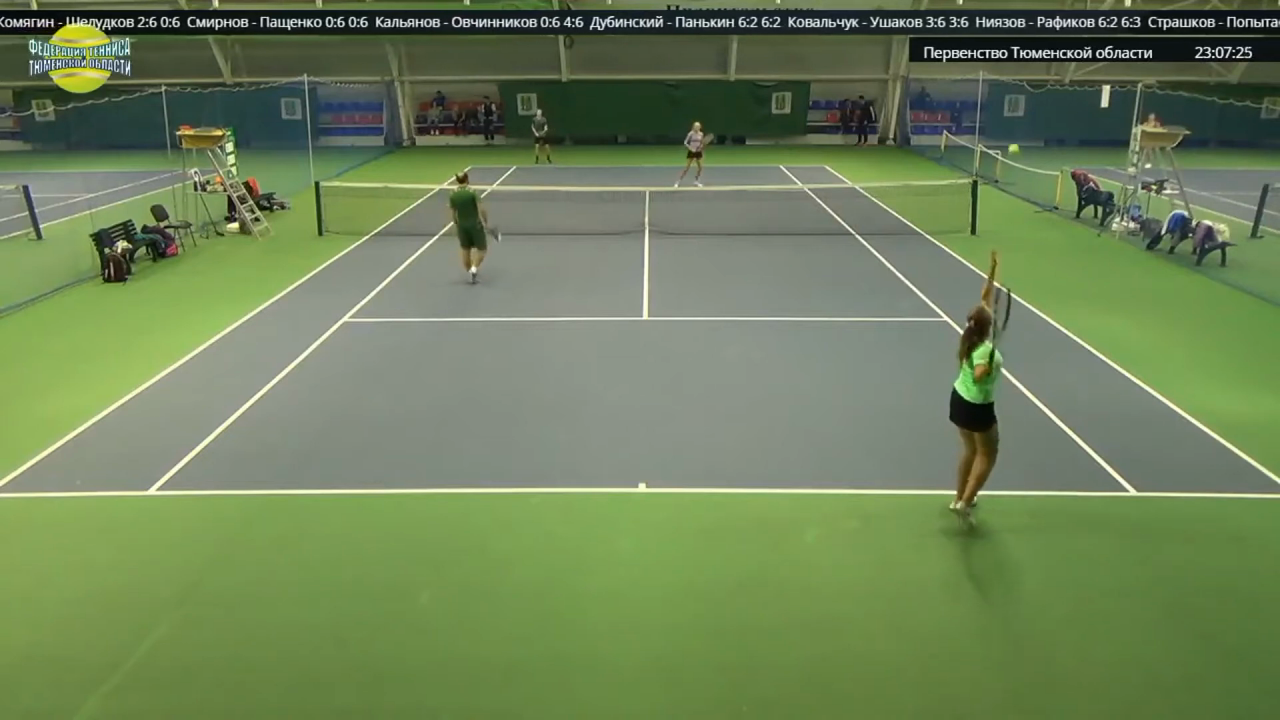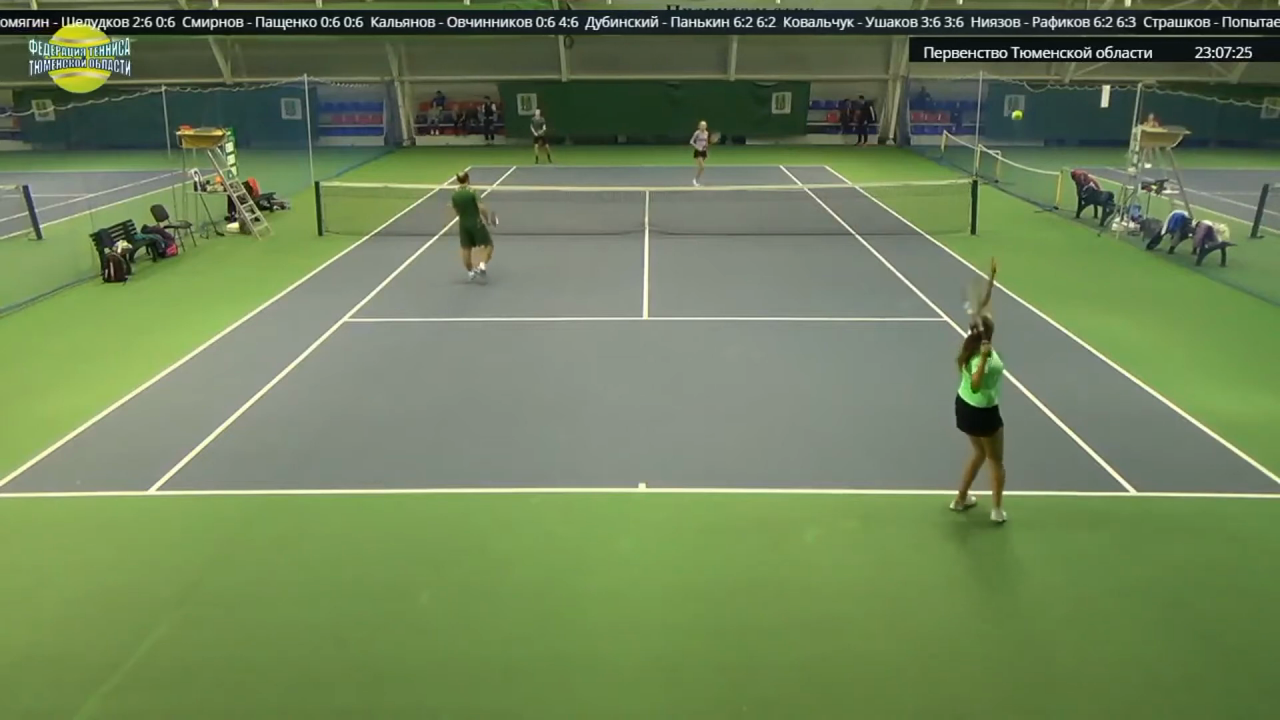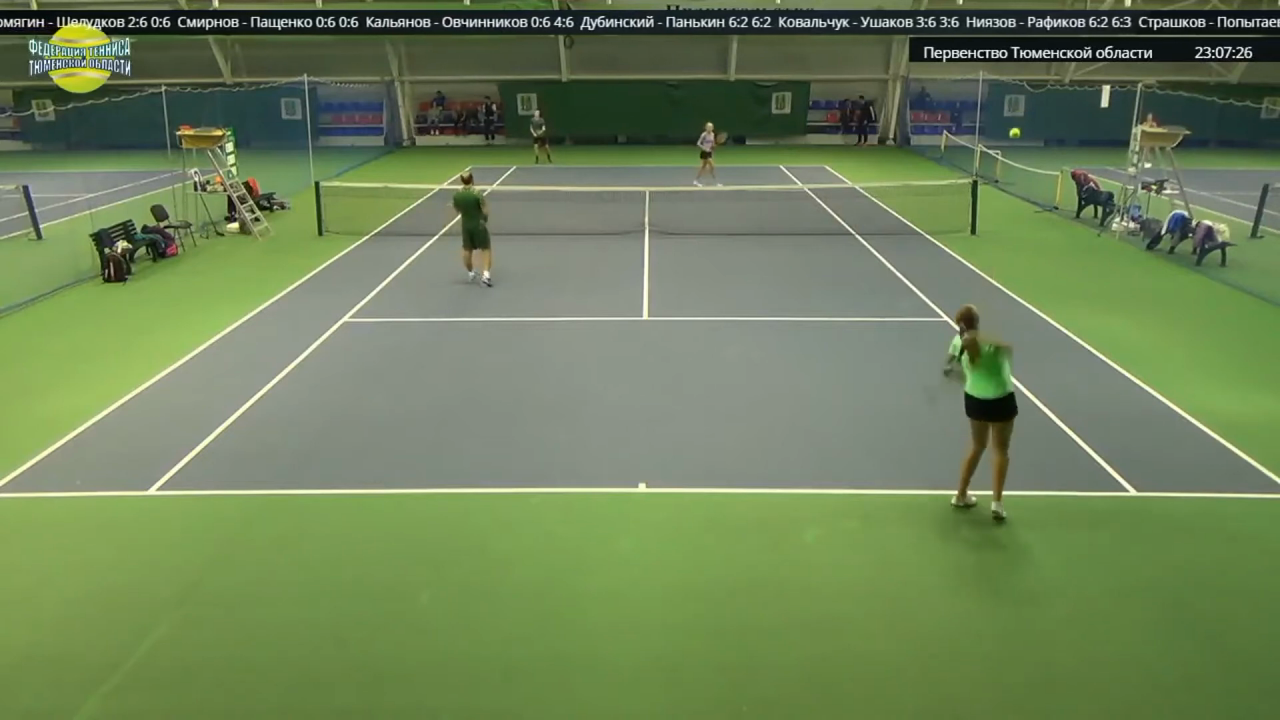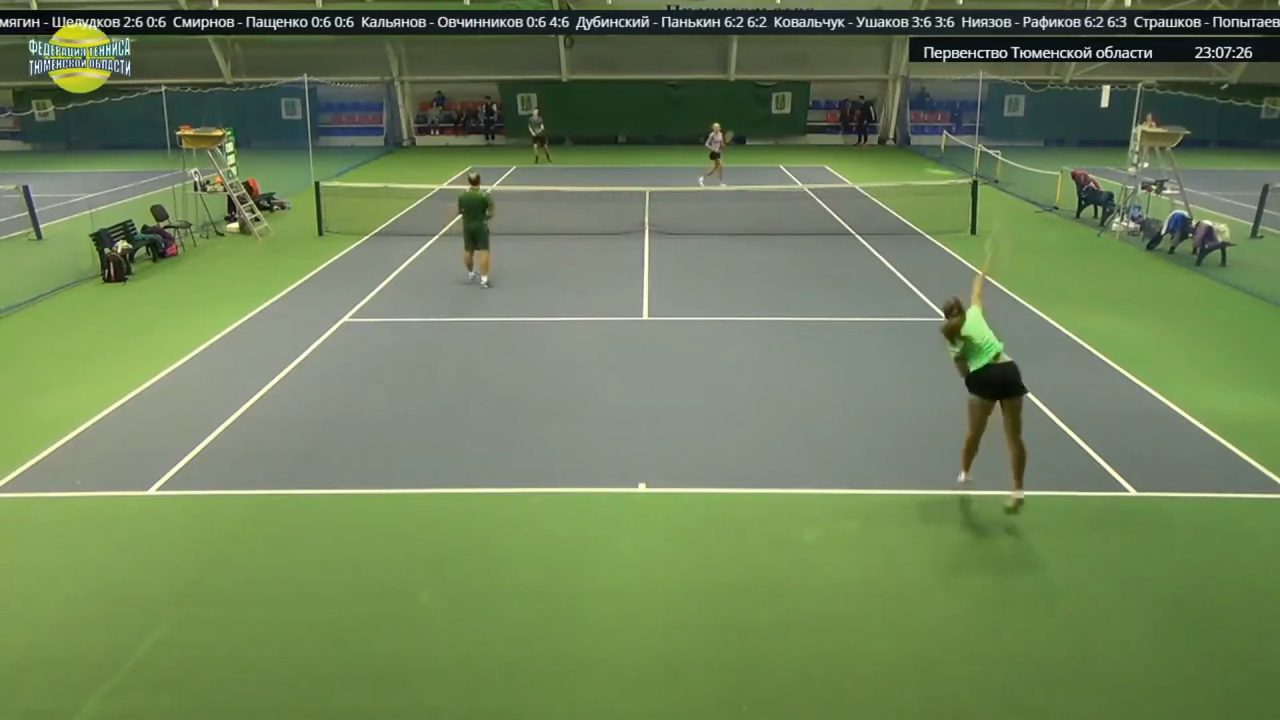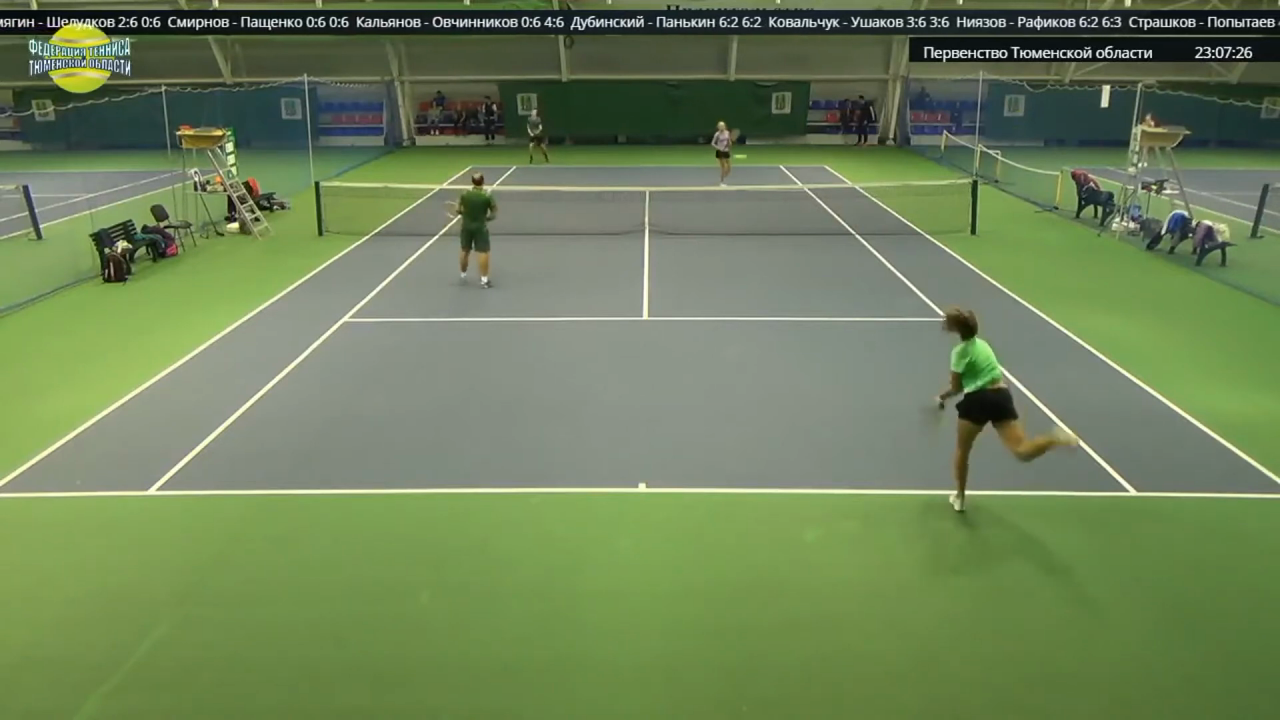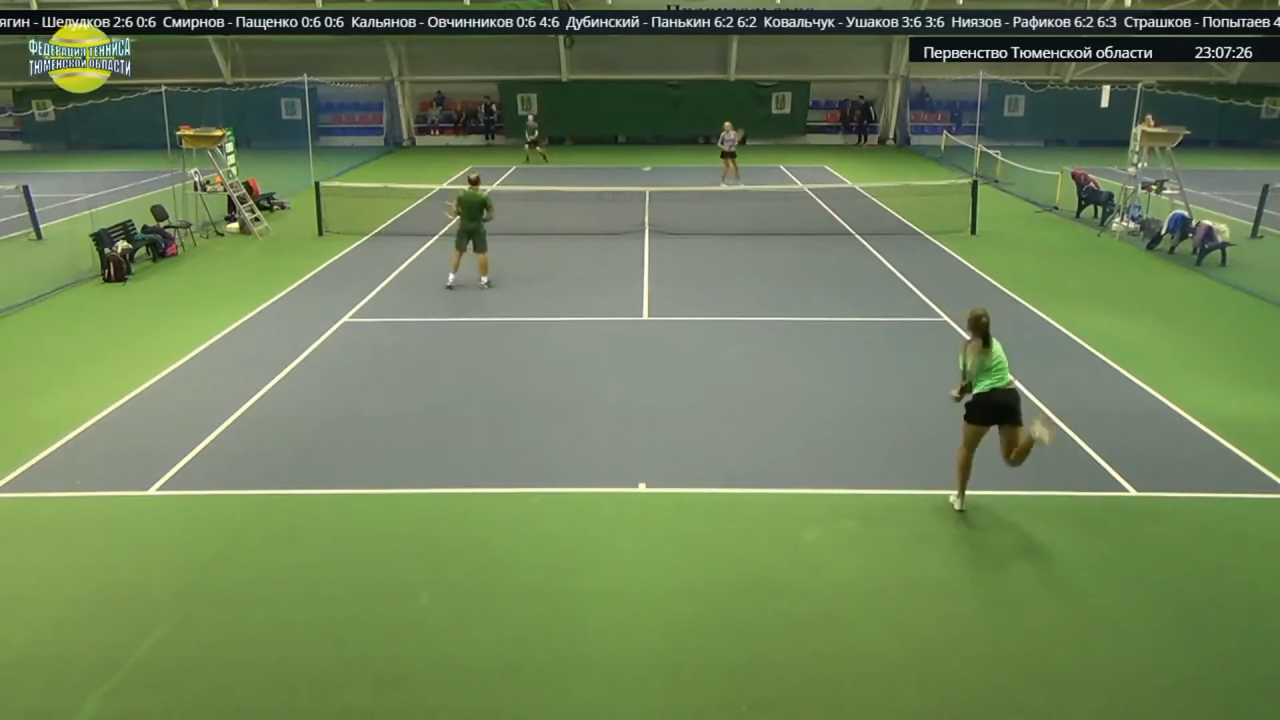
dt=0.2s
person 1, frame 1
left shoulder: (972, 337)
right shoulder: (983, 349)
left elbow: (984, 299)
right elbow: (978, 378)
left wrist: (992, 271)
right wrist: (988, 358)
left hip: (958, 401)
right hip: (977, 408)
left knee: (970, 451)
right knee: (989, 456)
left ankle: (961, 498)
right ankle: (966, 500)
person 1, frame 2
left shoulder: (973, 342)
right shoulder: (981, 356)
left elbow: (981, 309)
right elbow: (975, 387)
left wrist: (990, 279)
right wrist: (983, 358)
left hip: (963, 407)
right hip: (983, 412)
left knee: (980, 454)
right knee: (996, 460)
left ankle: (961, 498)
right ankle: (997, 510)
person 1, frame 3
left shoulder: (960, 342)
right shoulder: (983, 343)
left elbow: (952, 359)
right elbow: (1007, 350)
right wrist: (986, 341)
left hip: (975, 399)
right hip: (1003, 401)
left knee: (976, 447)
right knee: (1000, 452)
left ankle: (961, 495)
right ankle: (997, 502)
person 1, frame 4
left shoulder: (953, 339)
right shoulder: (973, 315)
left elbow: (964, 373)
right elbow: (977, 294)
left wrist: (970, 378)
right wrist: (983, 271)
left hip: (985, 378)
right hip: (1009, 371)
left knee: (975, 431)
right knee: (1014, 437)
left ankle: (965, 472)
right ankle: (1017, 489)
person 1, frame 5
left shoulder: (960, 352)
right shoulder: (981, 344)
left elbow: (955, 387)
left wrist: (944, 396)
right wrist: (949, 394)
left hip: (977, 400)
right hip: (1002, 396)
left knee: (962, 449)
right knee: (1022, 451)
left ankle: (959, 497)
right ankle: (1055, 438)
person 1, frame 6
left shoulder: (969, 349)
right shoulder: (994, 344)
left elbow: (967, 384)
left wrist: (959, 392)
right wrist: (963, 390)
left hip: (984, 401)
right hip: (1010, 398)
left knee: (966, 450)
right knee: (1012, 459)
left ankle: (960, 497)
right ankle: (1032, 435)
